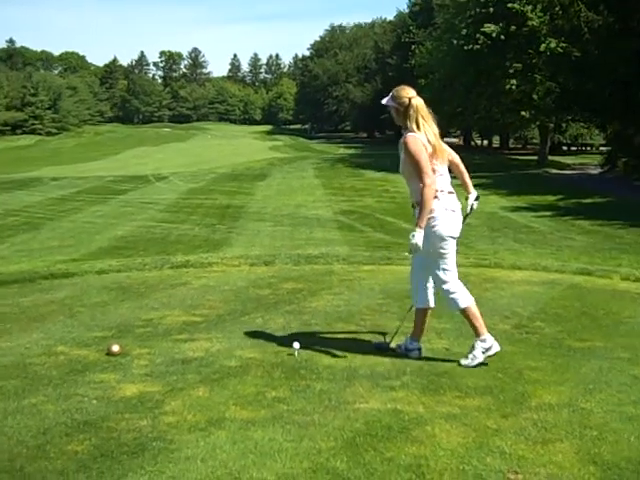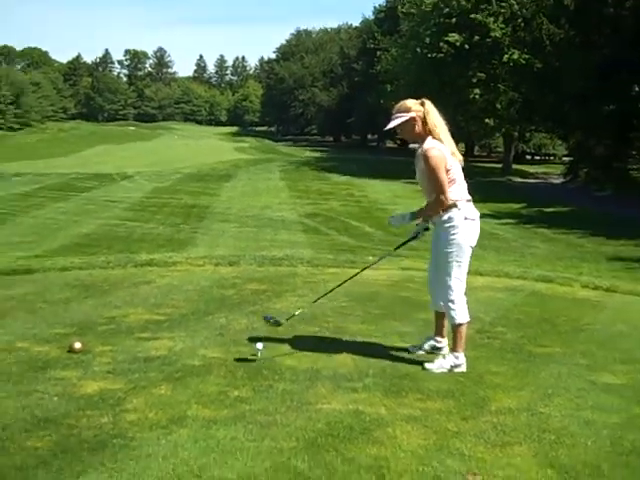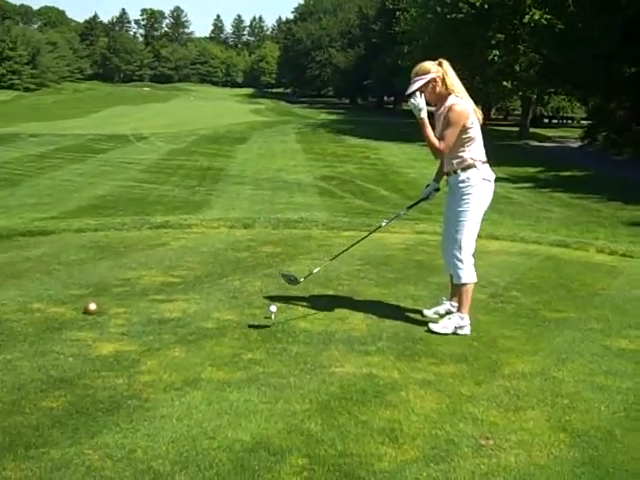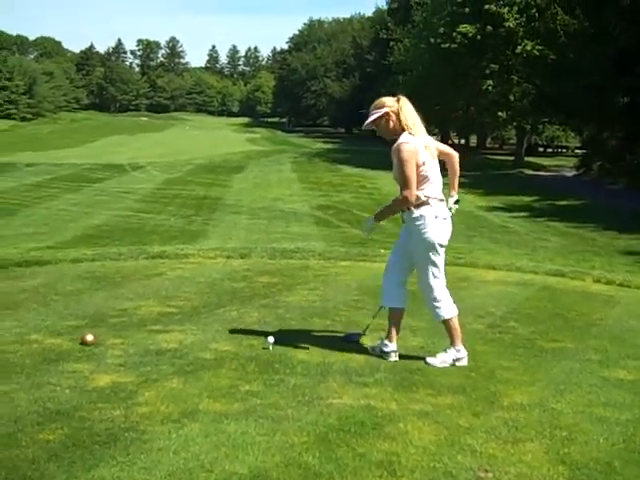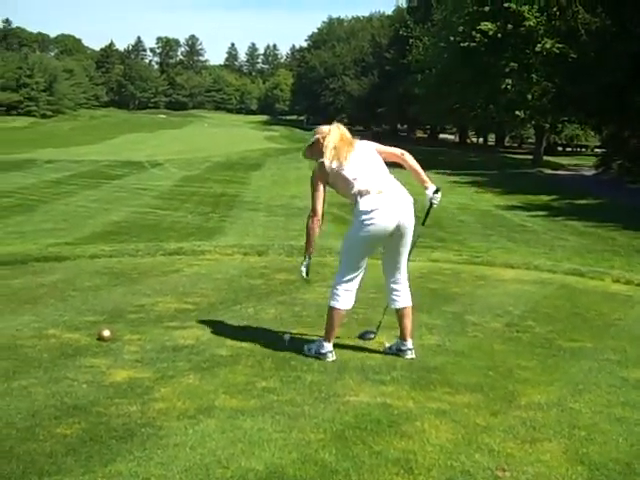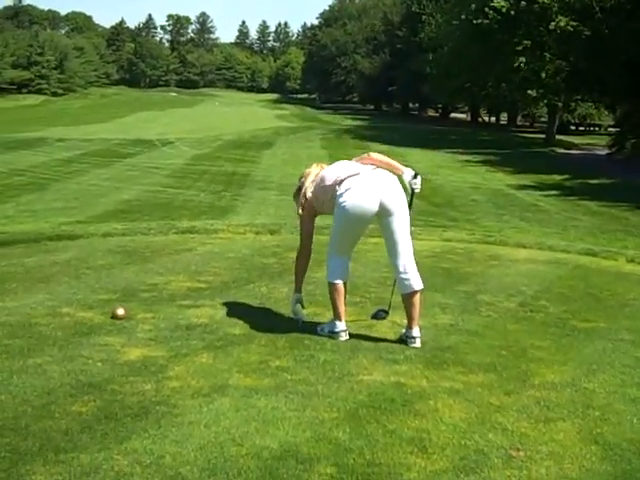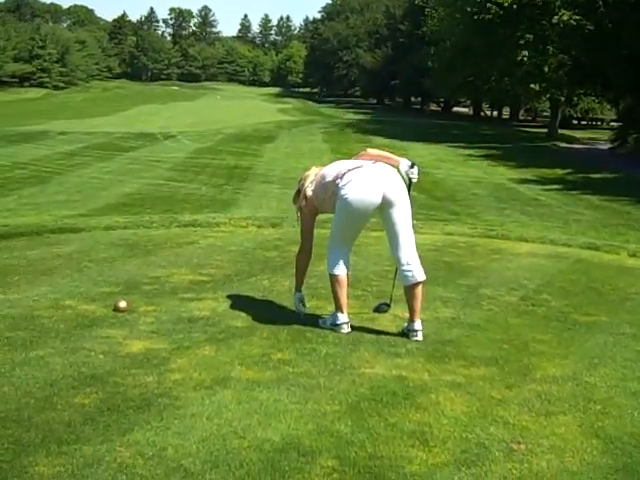
dt=0.7s
person 1, frame 1
left shoulder: (410, 139)
right shoulder: (426, 134)
left elbow: (428, 184)
right elbow: (454, 158)
left wrist: (419, 227)
right wrist: (470, 191)
left hip: (438, 212)
right hip: (446, 208)
left knee: (446, 280)
right knee: (420, 278)
left ankle: (485, 340)
right ankle: (414, 342)
person 1, frame 2
left shoulder: (432, 151)
right shoulder: (428, 146)
left elbow: (442, 199)
left wrist: (410, 217)
right wrist: (424, 221)
left hip: (458, 222)
right hip: (446, 222)
left knee: (452, 289)
right knee: (436, 283)
left ankle: (457, 357)
right ankle: (439, 340)
person 1, frame 3
left shoulder: (457, 108)
right shoulder: (442, 108)
left elbow: (440, 150)
left wrist: (421, 117)
right wrist: (435, 181)
left hip: (473, 182)
right hip: (458, 182)
left knee: (461, 249)
right knee: (449, 247)
left ankle: (462, 318)
right ankle: (453, 302)
person 1, frame 4
left shoulder: (403, 146)
right shoulder: (419, 138)
left elbow: (408, 196)
right elbow: (453, 155)
left wrist: (376, 218)
right wrist: (453, 193)
left hip: (427, 220)
right hip: (421, 219)
left knee: (434, 287)
right knee: (393, 276)
left ankle: (457, 350)
right ankle: (390, 344)
person 1, frame 5
left shoulder: (323, 166)
right shoulder: (364, 145)
left elbow: (316, 216)
right elbow: (403, 155)
left wrist: (307, 258)
right wrist: (428, 185)
left hip: (373, 212)
right hip: (402, 203)
left knee: (346, 279)
right knee: (398, 277)
left ankle: (325, 346)
right ankle: (406, 343)
person 1, frame 6
left shoulder: (310, 197)
right shoulder: (344, 165)
left elbow: (304, 250)
right elbow: (370, 156)
left wrist: (297, 291)
right wrist: (405, 171)
left hip: (355, 196)
right hip: (388, 185)
left knee: (337, 257)
right knee: (404, 260)
left ankle: (339, 325)
right ankle: (413, 331)
person 1, frame 7
left shoulder: (310, 196)
right shoulder: (340, 166)
left elbow: (305, 249)
right elbow: (367, 153)
left wrist: (298, 290)
right wrist: (402, 162)
left hip: (357, 189)
right hip: (390, 177)
left knee: (338, 251)
right knee: (407, 253)
left ankle: (341, 318)
right ankle: (415, 324)
